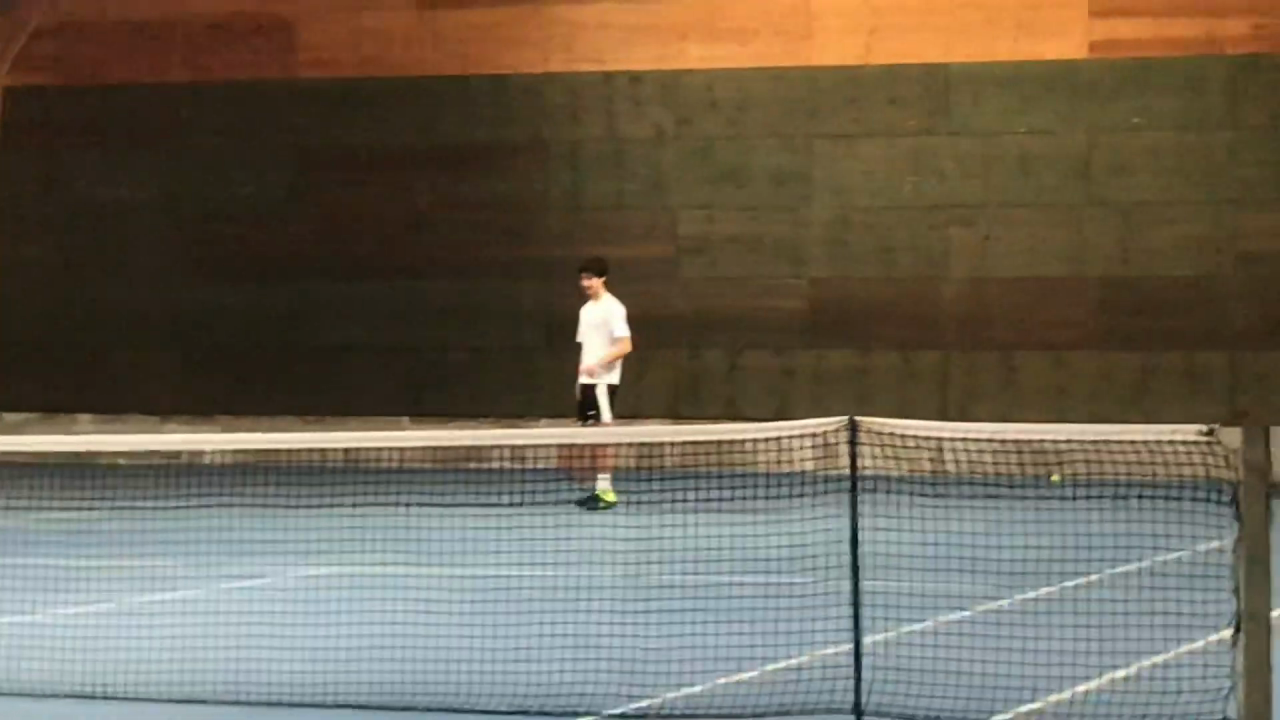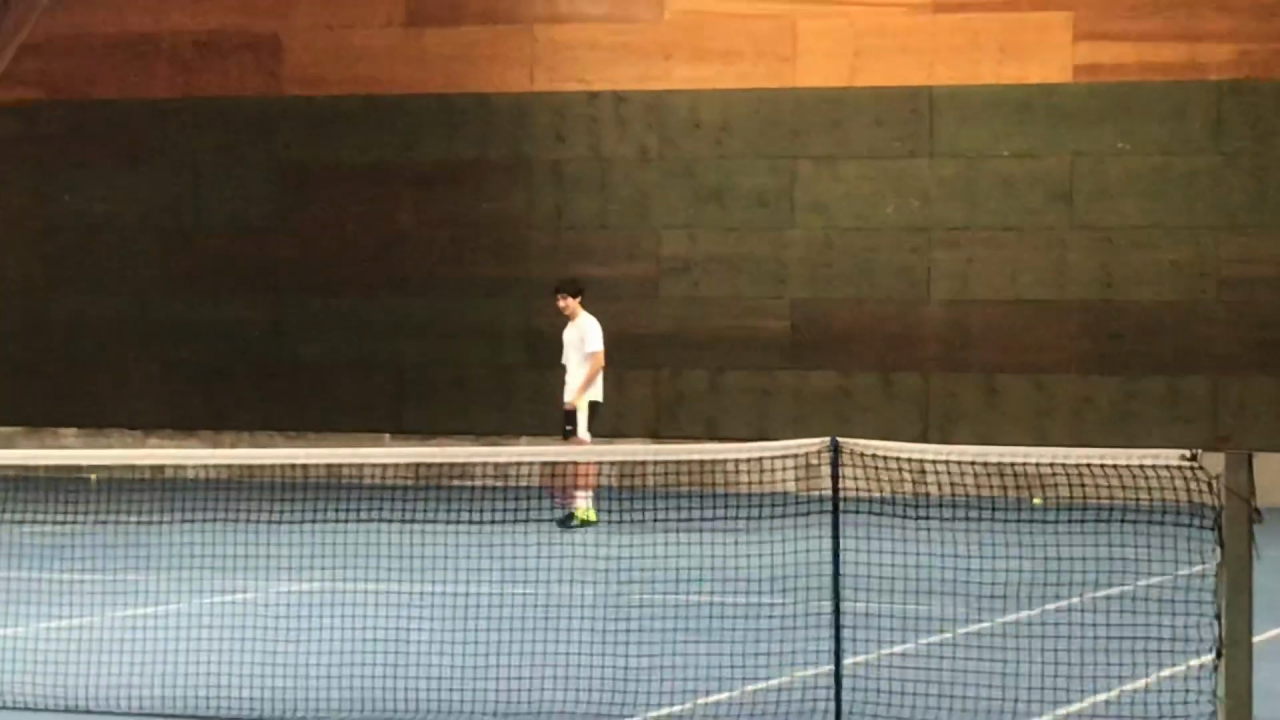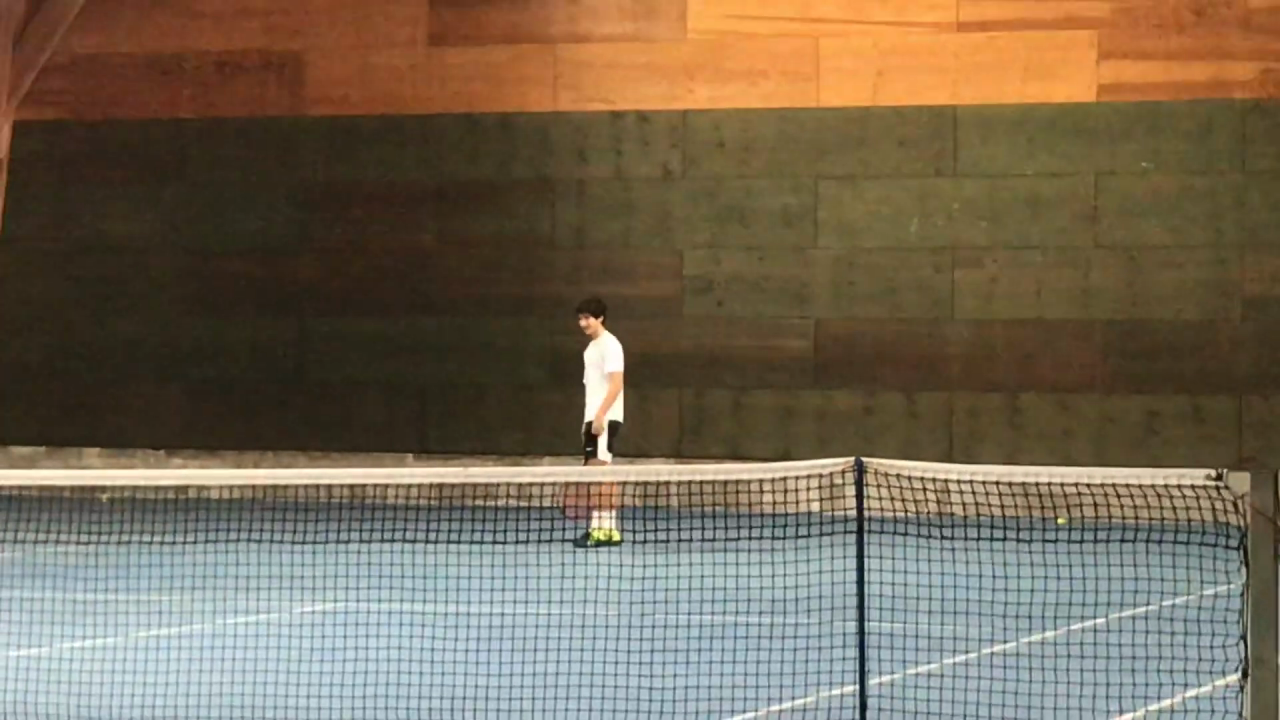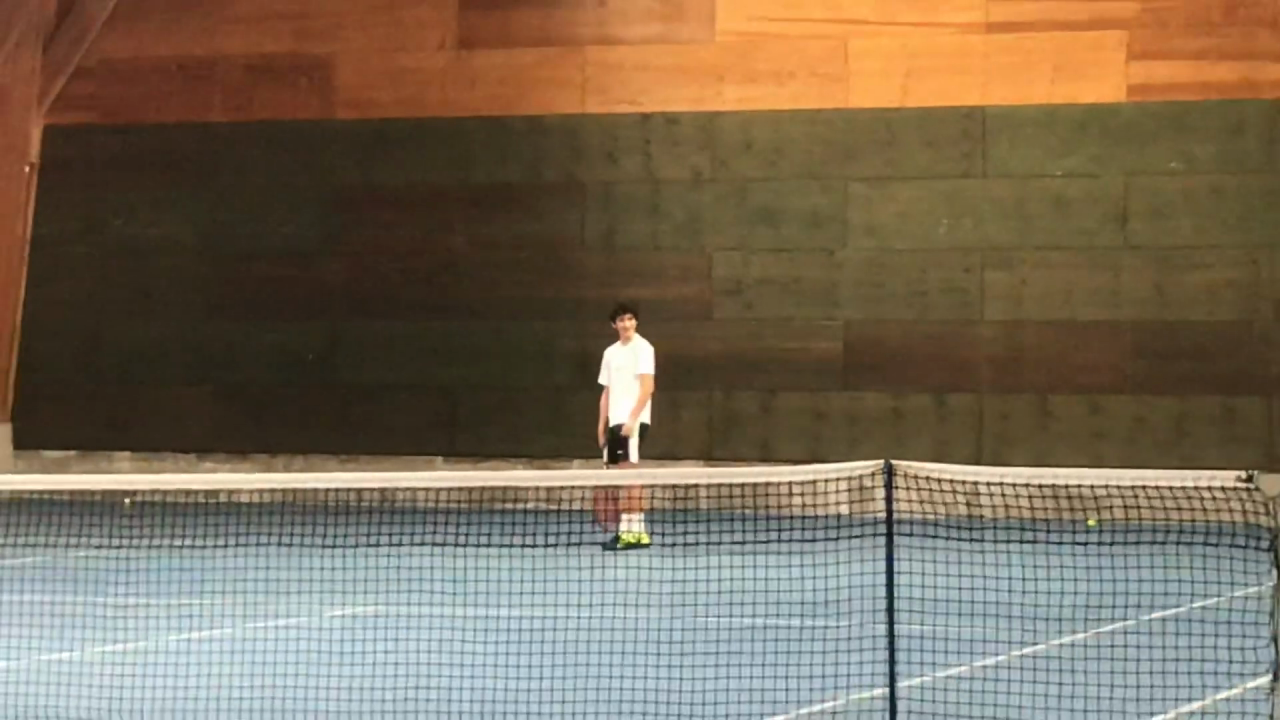
dt=0.4s
person 1, frame 1
left shoulder: (613, 307)
right shoulder: (585, 309)
left elbow: (625, 346)
left wrist: (599, 365)
right wrist: (579, 380)
left hip: (603, 380)
right hip: (587, 380)
left ankle: (606, 492)
right ankle: (600, 489)
person 1, frame 2
left shoulder: (589, 324)
right shoulder: (568, 328)
left elbow: (598, 362)
left wrist: (579, 394)
right wrist: (570, 397)
left hip: (586, 398)
right hip: (573, 398)
left ankle: (580, 509)
right ankle: (585, 509)
person 1, frame 3
left shoulder: (610, 344)
right shoulder: (590, 349)
left elbow: (616, 384)
left wrist: (600, 416)
right wrist: (589, 421)
left hip: (606, 418)
right hip: (593, 418)
left knee: (598, 470)
left ankle: (599, 529)
right ankle: (610, 528)
person 1, frame 4
left shoulder: (643, 347)
right shoulder: (610, 352)
left elbow: (648, 386)
left wrist: (632, 418)
right wrist: (601, 427)
left hip: (634, 421)
right hip: (616, 422)
left ankle: (628, 531)
right ankle: (637, 531)
